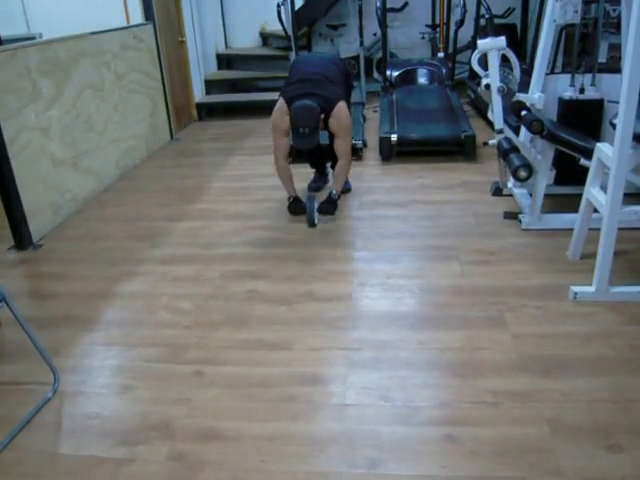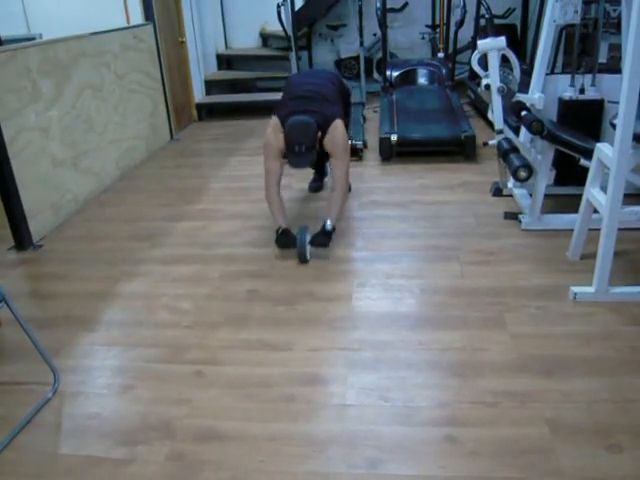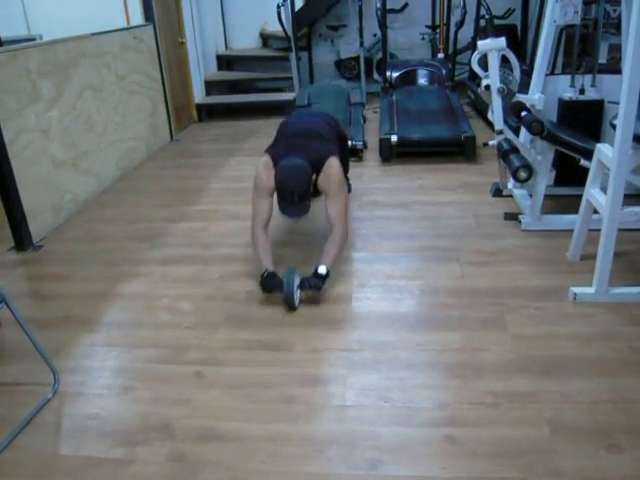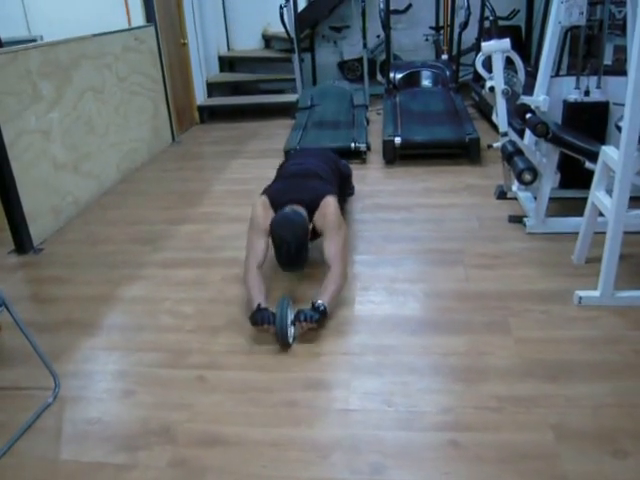
dt=0.3s
person 1, frame 1
left shoulder: (339, 112)
right shoulder: (281, 113)
left elbow: (344, 157)
right elbow: (281, 158)
left wrist: (334, 196)
right wrist: (293, 197)
left knee: (339, 134)
right knee: (300, 143)
left ankle: (338, 173)
right ankle: (320, 170)
person 1, frame 2
left shoulder: (334, 131)
right shoulder: (275, 131)
left elbow: (340, 184)
right elbow: (272, 185)
left wrist: (328, 227)
right wrist: (282, 229)
left hip: (334, 83)
left knee: (340, 154)
right ankle: (319, 171)
person 1, frame 3
left shoulder: (330, 169)
right shoulder: (266, 170)
left elbow: (339, 227)
right elbow: (259, 226)
left wrist: (321, 272)
right wrist: (268, 272)
left hip: (329, 125)
right hip: (291, 125)
person 1, frame 4
left shoulder: (327, 209)
right shoulder: (263, 209)
left elbow: (338, 267)
right elbow: (252, 266)
left wrist: (319, 307)
right wrist: (259, 308)
left hip: (330, 163)
left ankle: (345, 173)
